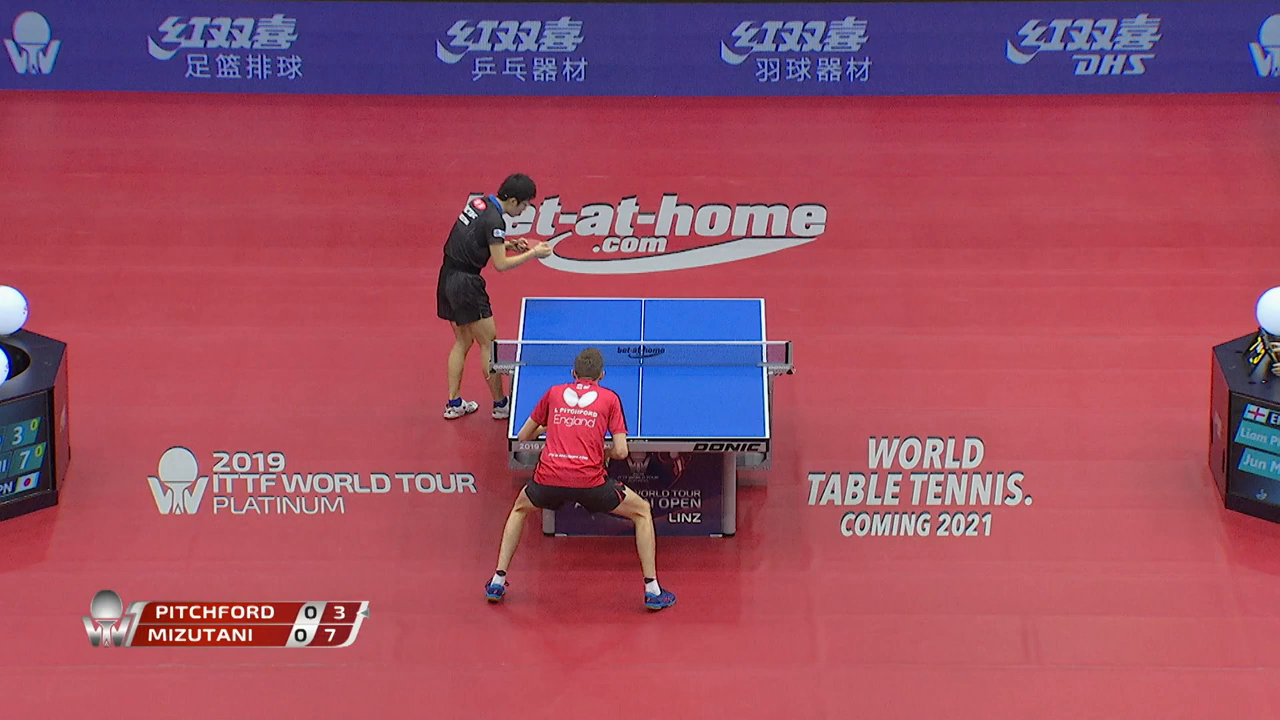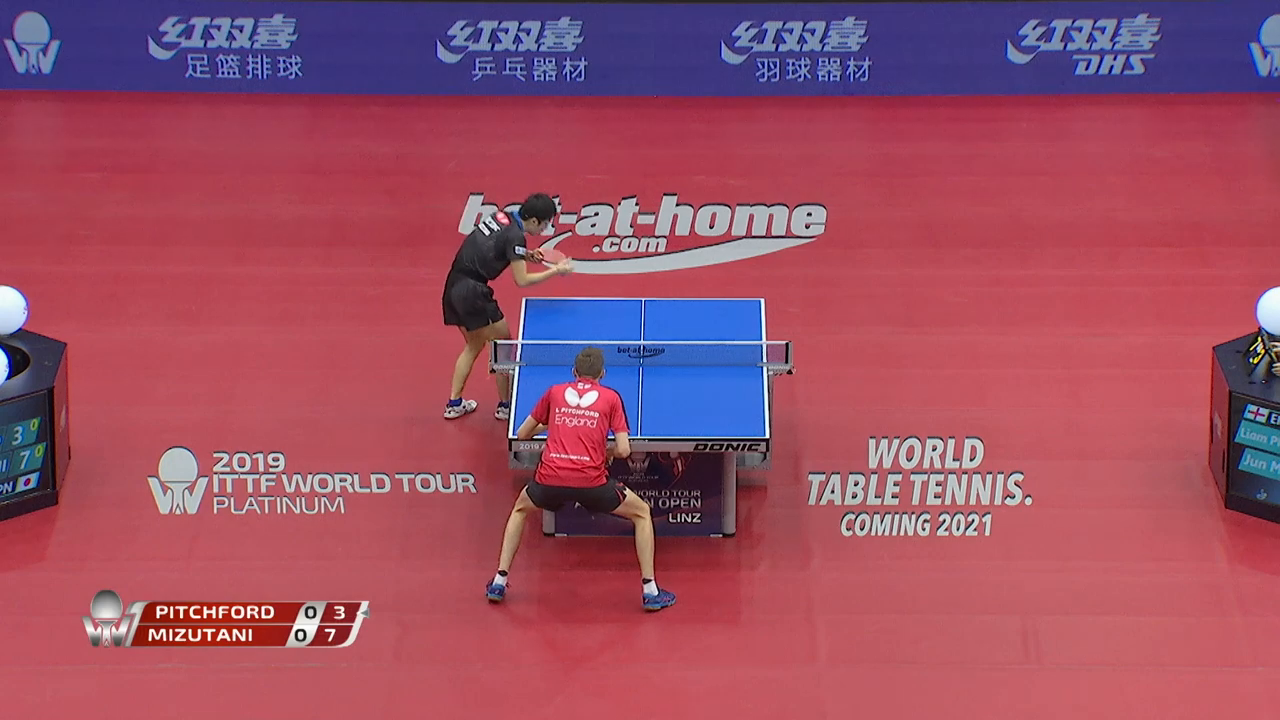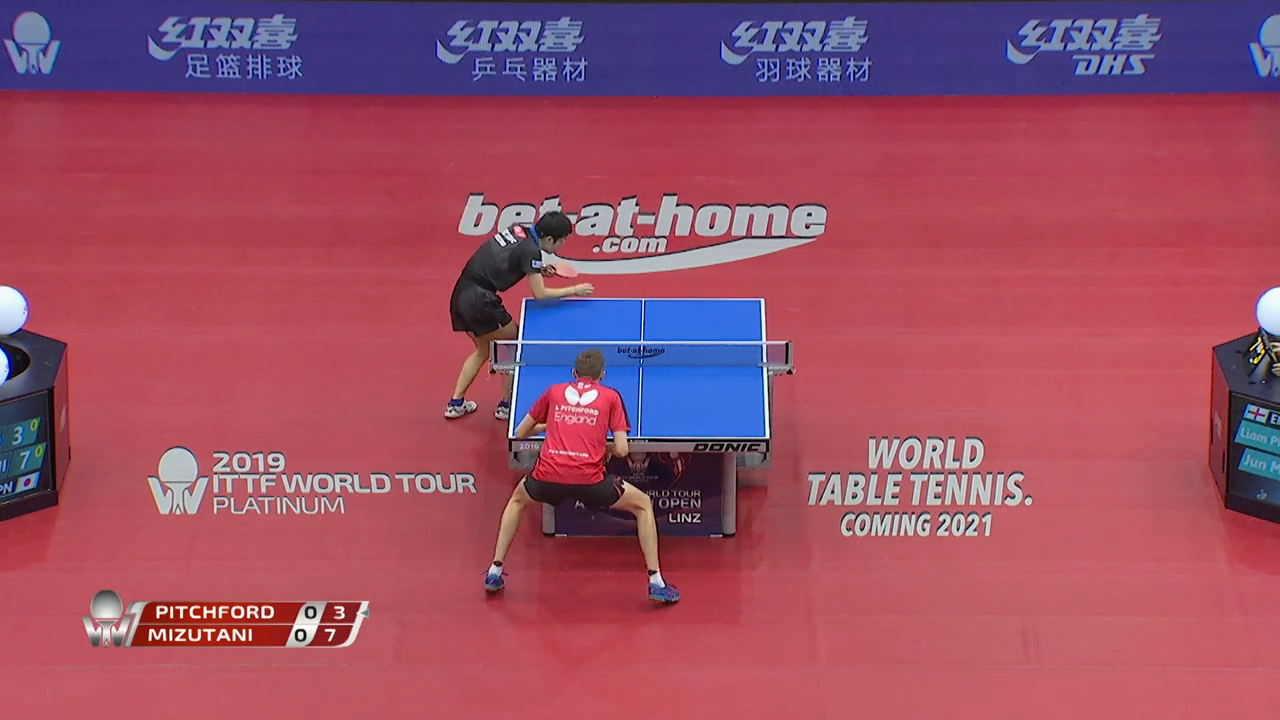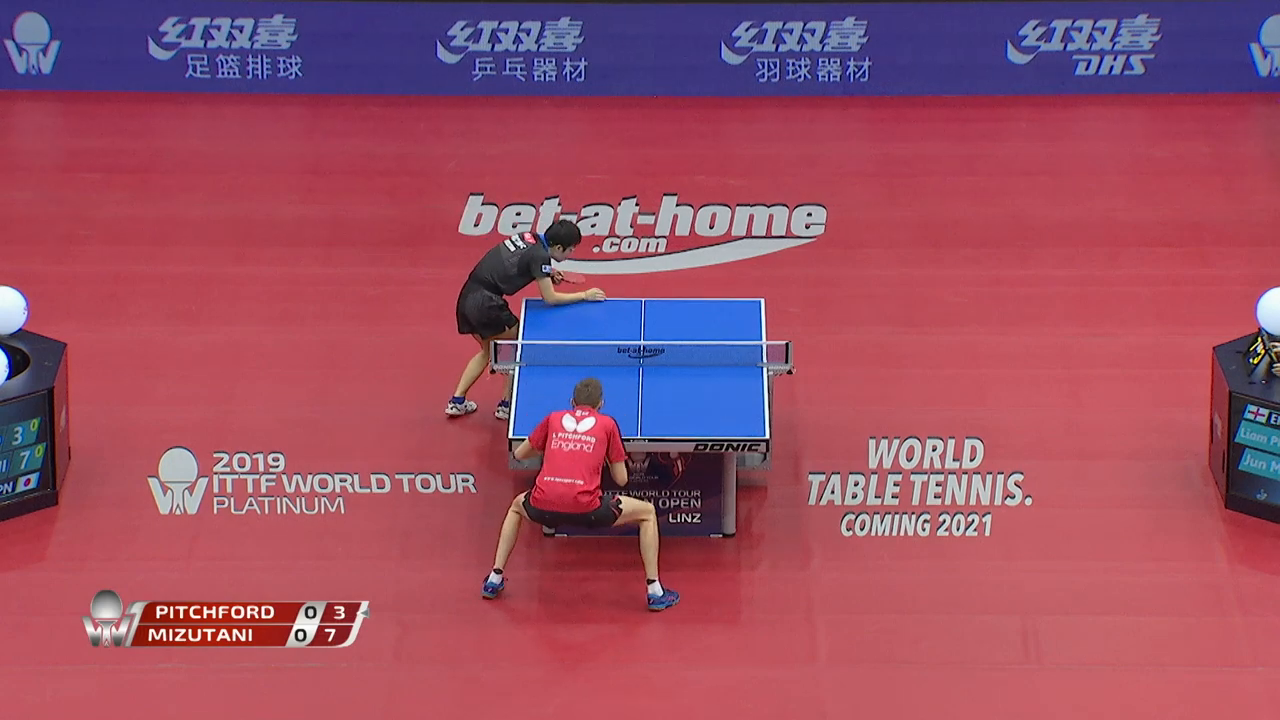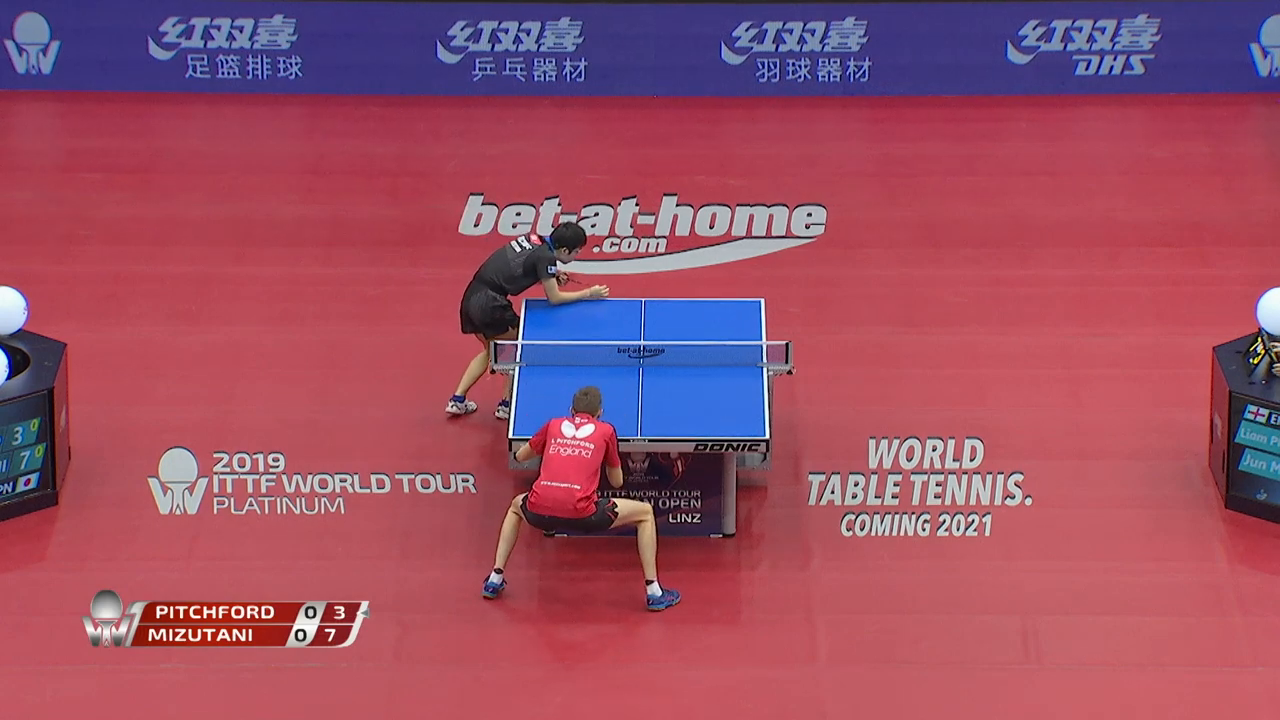
dt=0.2s
person 1, frame 1
left shoulder: (554, 393)
right shoulder: (609, 398)
left elbow: (523, 436)
right elbow: (621, 451)
left hip: (548, 480)
right hip: (589, 483)
left knee: (519, 508)
right knee: (642, 511)
left ankle: (498, 582)
right ankle: (652, 590)
person 1, frame 2
left shoulder: (555, 392)
right shoulder: (611, 397)
left elbow: (522, 434)
right elbow: (623, 450)
left hip: (550, 480)
right hip: (590, 482)
left knee: (520, 509)
right knee: (642, 514)
left ankle: (499, 582)
right ankle: (650, 590)
person 1, frame 3
left shoulder: (554, 391)
right shoulder: (610, 396)
left elbow: (520, 433)
right elbow: (622, 450)
left hip: (547, 477)
right hip: (588, 479)
left knee: (517, 498)
right knee: (643, 505)
left ankle: (495, 571)
right ankle: (656, 582)
person 1, frame 4
left shoulder: (553, 418)
right shoulder: (608, 424)
left elbow: (519, 455)
right elbow: (622, 480)
left hip: (543, 504)
right hip: (585, 506)
left knee: (517, 506)
right knee: (647, 513)
left ankle: (494, 579)
right ankle: (654, 591)
person 1, frame 5
left shoulder: (553, 425)
right shoulder: (606, 431)
left elbow: (520, 456)
right elbow: (617, 482)
left hip: (540, 509)
right hip: (581, 512)
left knee: (516, 506)
right knee: (645, 514)
left ankle: (495, 579)
right ankle: (653, 592)
person 2, frame 1
left shoulder: (479, 202)
right shoulder: (494, 220)
right elbow: (501, 264)
left wrist: (508, 244)
right wrist: (533, 252)
left hip: (448, 279)
right hip: (465, 283)
left knee: (462, 342)
right knee: (489, 345)
left ankle: (453, 403)
right ankle: (501, 404)
person 2, frame 2
left shoulder: (501, 217)
right shoulder: (515, 236)
right elbow: (522, 280)
left wrist: (524, 255)
right wrist: (555, 270)
left hip: (455, 287)
right hip: (472, 291)
left knee: (474, 346)
left ankle: (455, 404)
right ankle: (506, 406)
person 2, frame 3
left shoulder: (518, 230)
right shoulder: (531, 250)
right elbow: (540, 294)
left wrist: (539, 270)
right wrist: (574, 290)
left hip: (462, 294)
right hip: (479, 300)
left knee: (484, 350)
left ankle: (456, 403)
right ankle: (506, 405)
person 2, frame 4
left shoulder: (527, 237)
right shoulder: (539, 255)
right elbow: (550, 298)
left wrist: (547, 275)
right wrist: (584, 295)
left hip: (467, 297)
right hip: (486, 303)
left knee: (489, 351)
left ankle: (457, 401)
right ankle: (506, 405)
person 2, frame 5
left shoulder: (532, 240)
right shoulder: (545, 257)
right elbow: (554, 298)
left wrist: (552, 277)
right wrist: (589, 293)
left hip: (471, 297)
right hip: (490, 303)
left knee: (492, 351)
left ankle: (458, 400)
right ankle: (507, 404)
